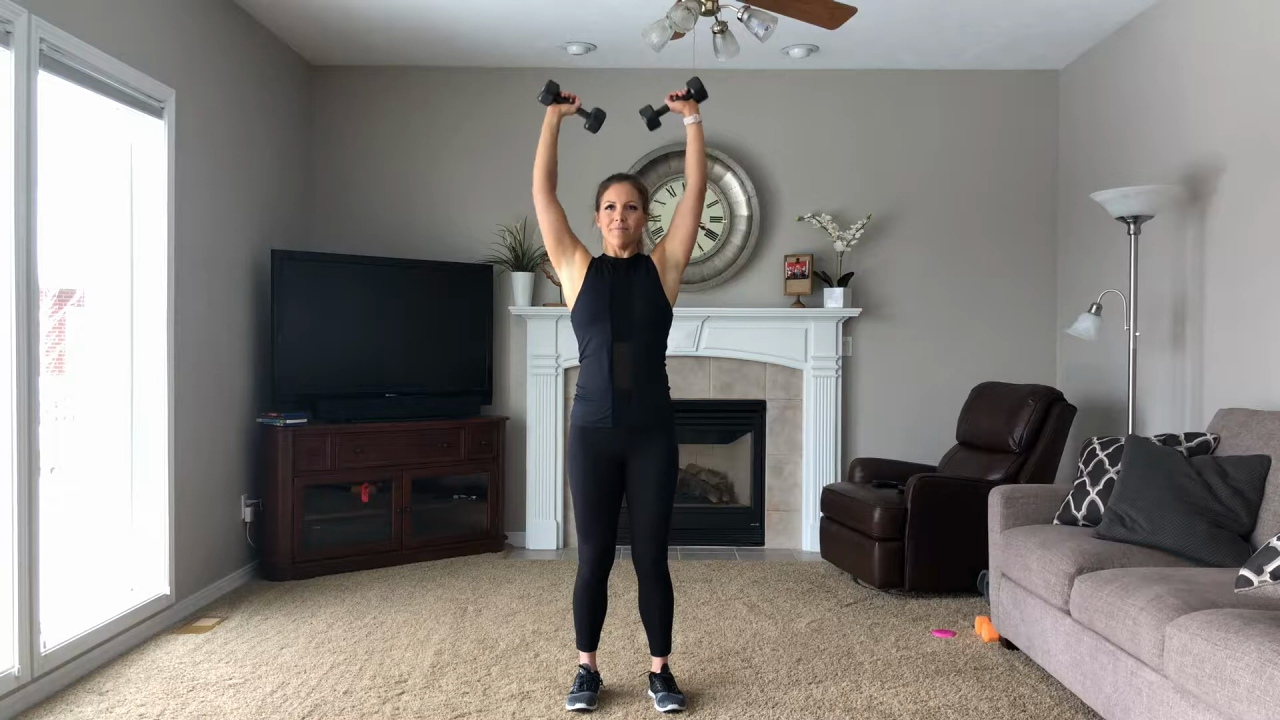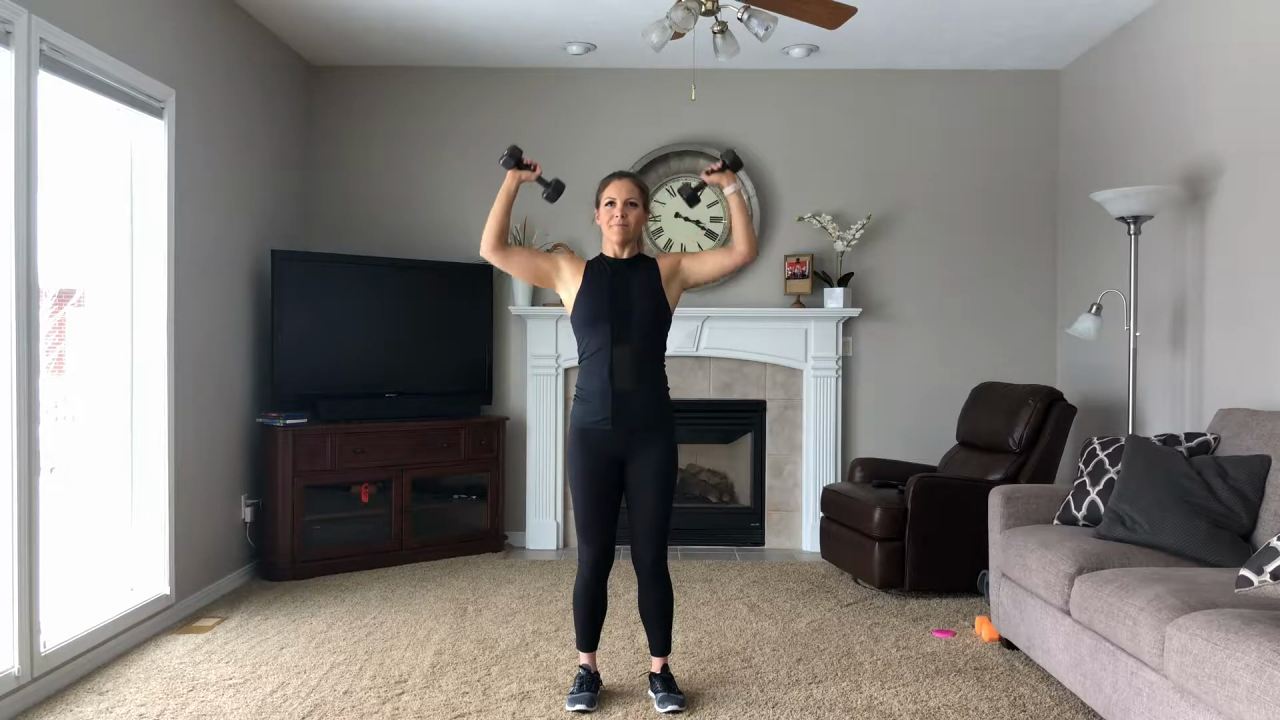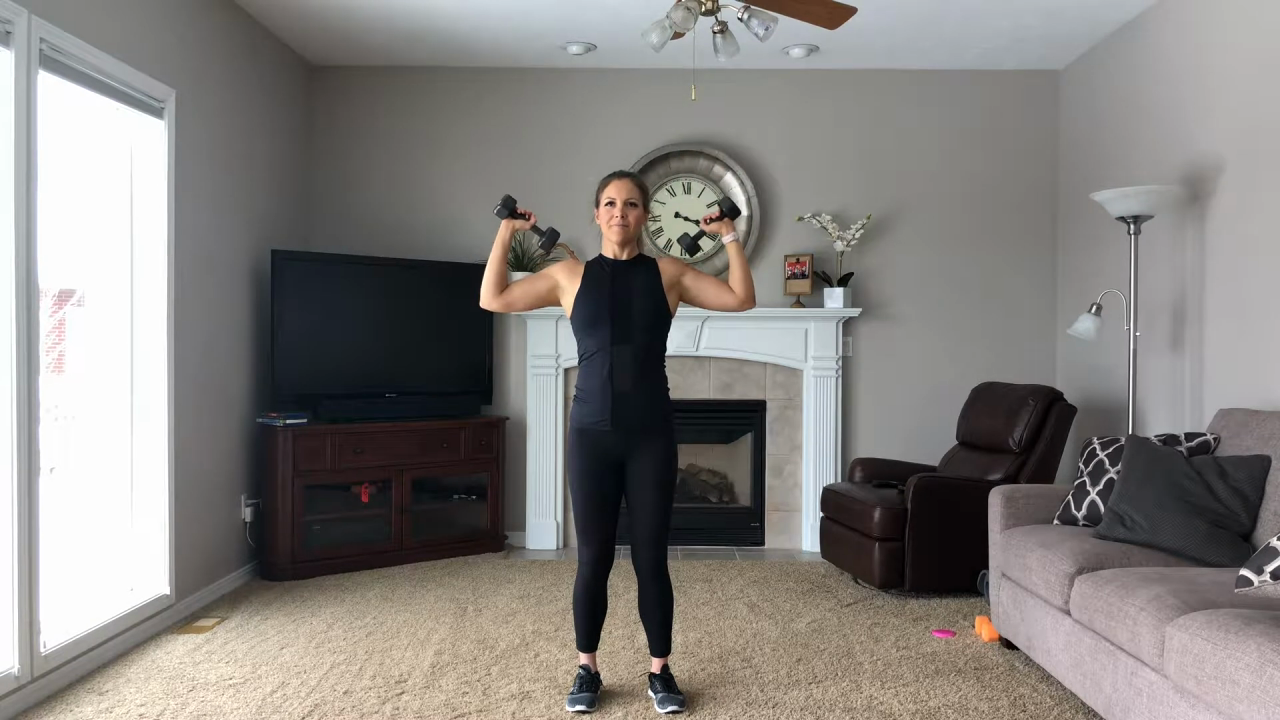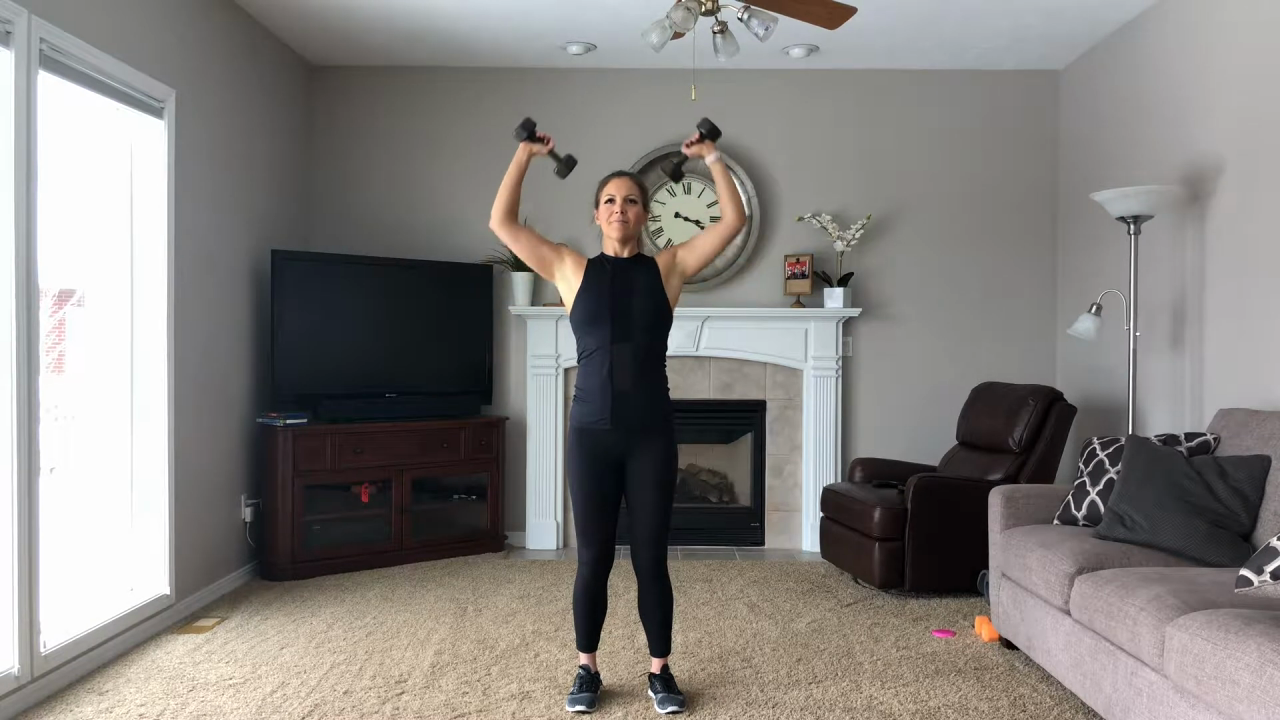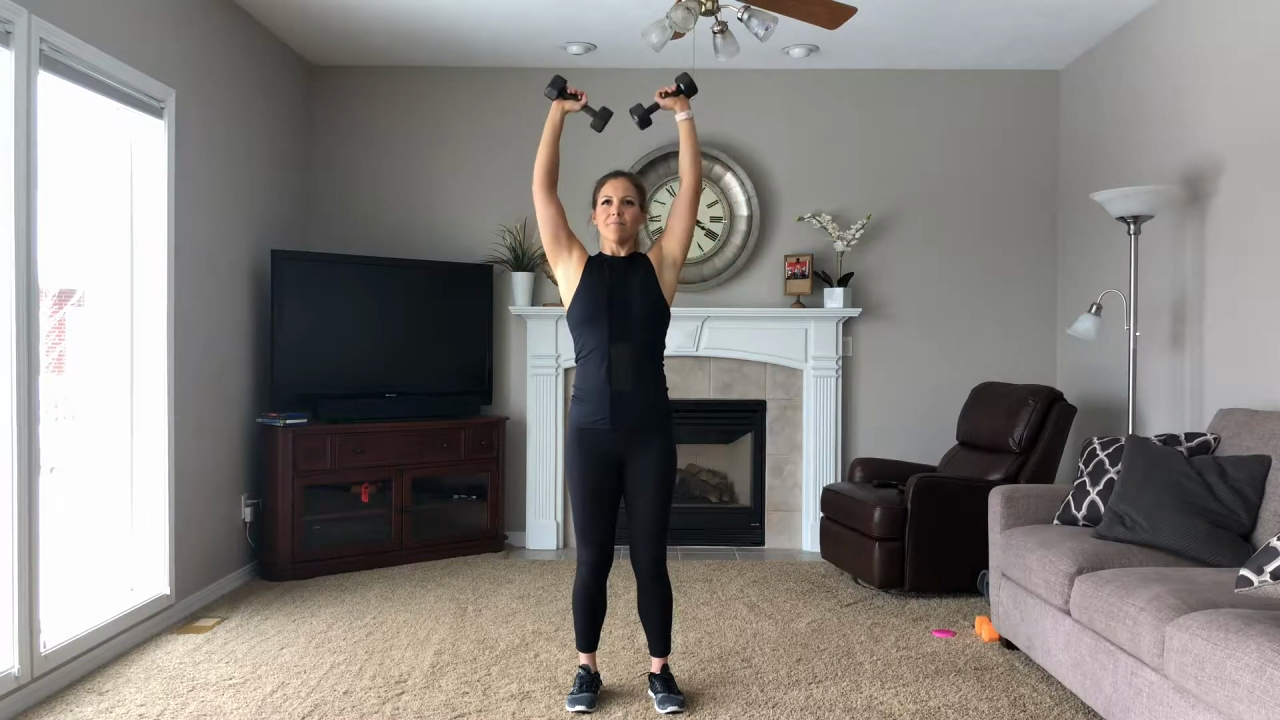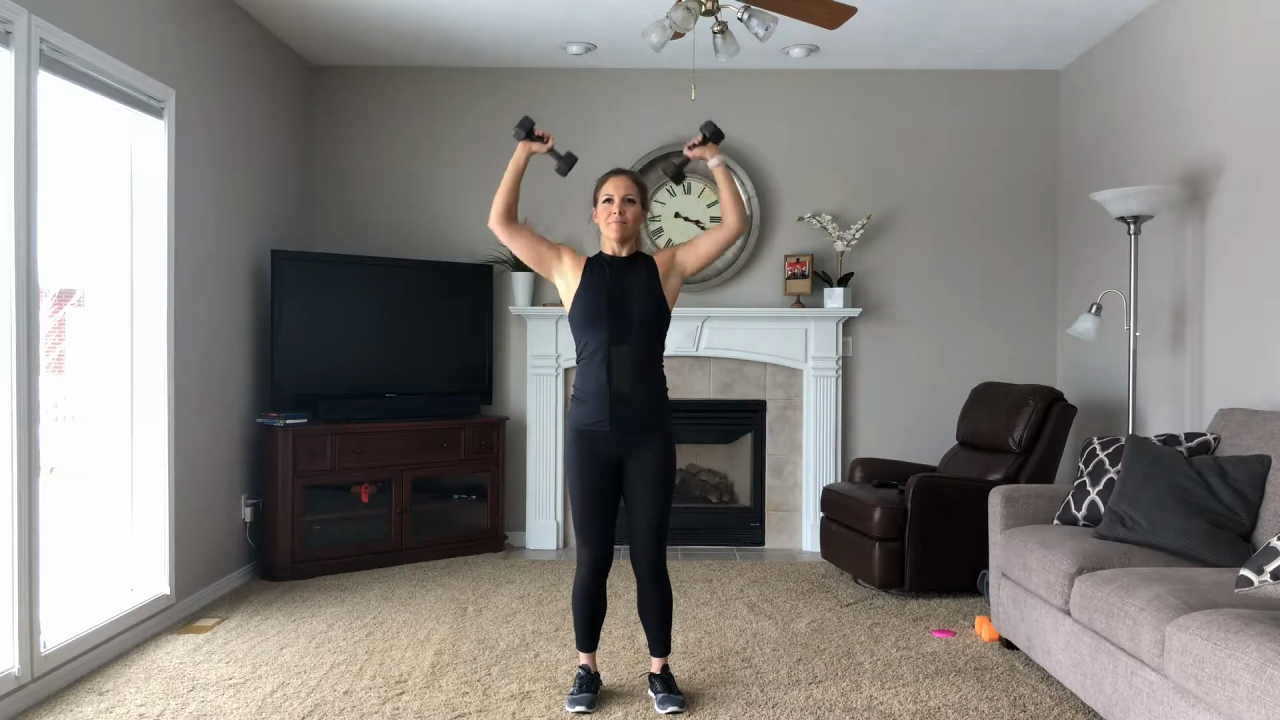
dt=0.5s
person 1, frame 1
left shoulder: (662, 267)
right shoulder: (576, 268)
left elbow: (696, 189)
right elbow: (541, 191)
left wrist: (691, 119)
right wrist: (554, 117)
left hip: (652, 435)
right hip: (593, 434)
left knee: (651, 559)
right knee: (593, 557)
right ankle: (587, 669)
person 1, frame 2
left shoulder: (667, 270)
right shoulder: (571, 271)
left elbow: (743, 250)
right elbow: (492, 248)
left wrist: (729, 185)
right wrist: (513, 181)
left hip: (651, 433)
right hip: (592, 433)
left knee: (651, 557)
right knee: (593, 557)
left ankle: (660, 670)
right ankle: (587, 669)
person 1, frame 3
left shoulder: (667, 272)
right shoulder: (570, 273)
left elbow: (742, 298)
right elbow: (492, 299)
left wrist: (729, 236)
right wrist: (506, 232)
left hip: (651, 433)
right hip: (592, 432)
left knee: (651, 558)
right knee: (593, 559)
left ankle: (660, 671)
right ankle: (587, 670)
person 1, frame 4
left shoulder: (667, 267)
right shoulder: (572, 268)
left elbow: (734, 220)
right elbow: (500, 222)
left wrist: (712, 159)
right wrist: (524, 155)
left hip: (651, 434)
right hip: (591, 432)
left knee: (651, 559)
right knee: (593, 559)
left ankle: (659, 670)
right ankle: (587, 669)
person 1, frame 5
left shoulder: (659, 265)
right shoulder: (573, 266)
left elbow: (691, 184)
right elbow: (542, 185)
left wrist: (682, 115)
right wrist: (558, 113)
left hip: (650, 435)
right hip: (590, 434)
left knee: (650, 560)
right knee: (592, 560)
right ankle: (587, 669)
person 1, frame 6
left shoulder: (665, 267)
right shoulder: (571, 268)
left elbow: (734, 223)
right elbow: (500, 221)
left wrist: (713, 160)
right wrist: (524, 153)
left hip: (649, 435)
right hip: (589, 434)
left knee: (650, 559)
right knee: (592, 560)
left ankle: (659, 670)
right ankle: (587, 669)
